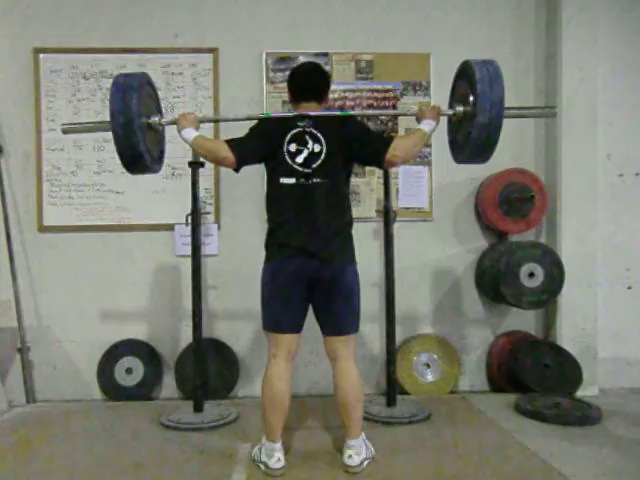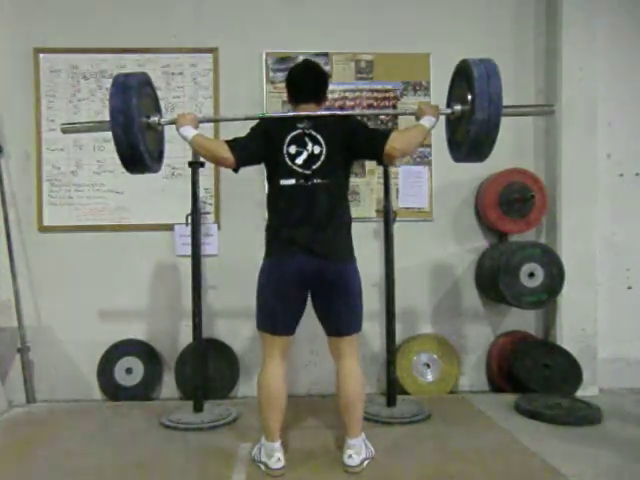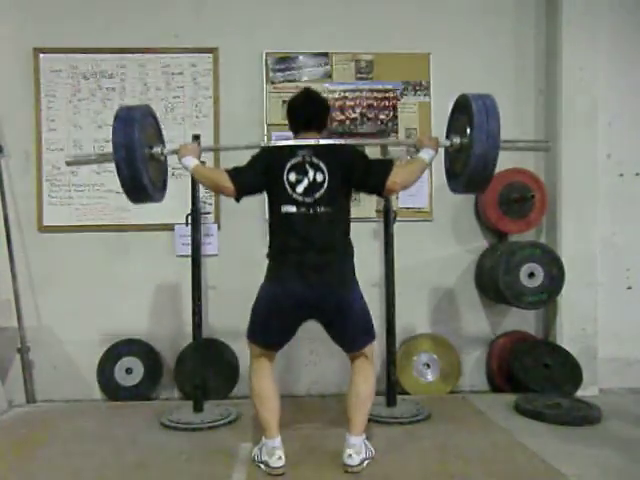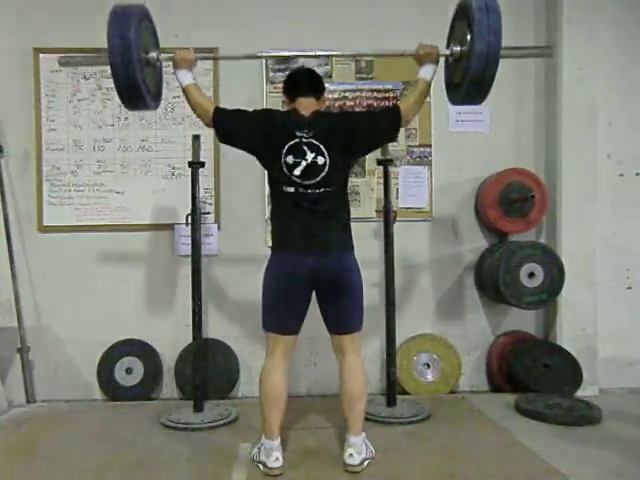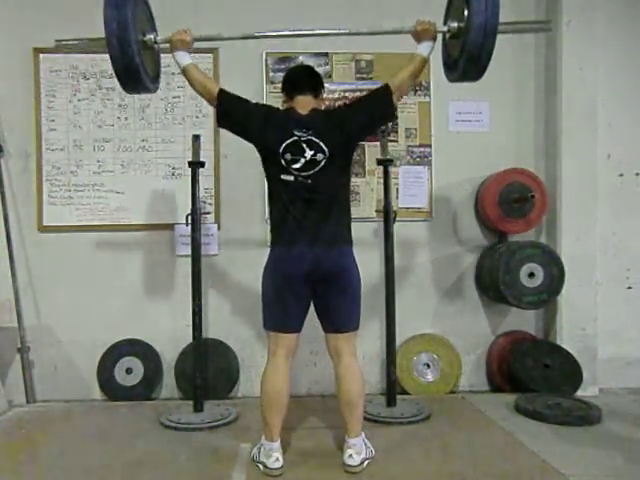
dt=0.4s
person 1, frame 1
left shoulder: (271, 130)
right shoulder: (345, 128)
left elbow: (227, 155)
right elbow: (395, 154)
left wrist: (189, 131)
right wrist: (427, 124)
left hip: (284, 260)
right hip: (335, 259)
left knee: (280, 356)
right knee: (343, 356)
person 1, frame 2
left shoulder: (271, 129)
right shoulder: (344, 127)
left elbow: (227, 156)
right elbow: (394, 148)
left wrist: (188, 131)
right wrist: (426, 120)
left hip: (283, 260)
right hip: (335, 260)
left knee: (274, 354)
right knee: (346, 354)
left ankle: (271, 450)
right ankle: (355, 447)
person 1, frame 3
left shoulder: (273, 159)
right shoulder: (345, 157)
left elbow: (228, 185)
right elbow: (393, 183)
left wrist: (190, 160)
right wrist: (425, 154)
left hip: (283, 283)
right hip: (336, 283)
left knee: (260, 358)
right knee: (364, 359)
left ankle: (272, 448)
right ankle: (356, 445)
person 1, frame 4
left shoulder: (268, 126)
right shoulder: (346, 126)
left elbow: (210, 115)
right elbow: (404, 114)
left wrist: (184, 74)
right wrist: (426, 70)
left hip: (288, 259)
right hip: (338, 258)
left knee: (277, 355)
right knee: (349, 353)
person 1, frame 5
left shoulder: (266, 125)
right shoulder: (343, 123)
left elbow: (212, 92)
right elbow: (397, 87)
left wrist: (182, 55)
right wrist: (425, 46)
left hip: (287, 257)
right hip: (336, 256)
left knee: (279, 355)
right knee: (345, 354)
